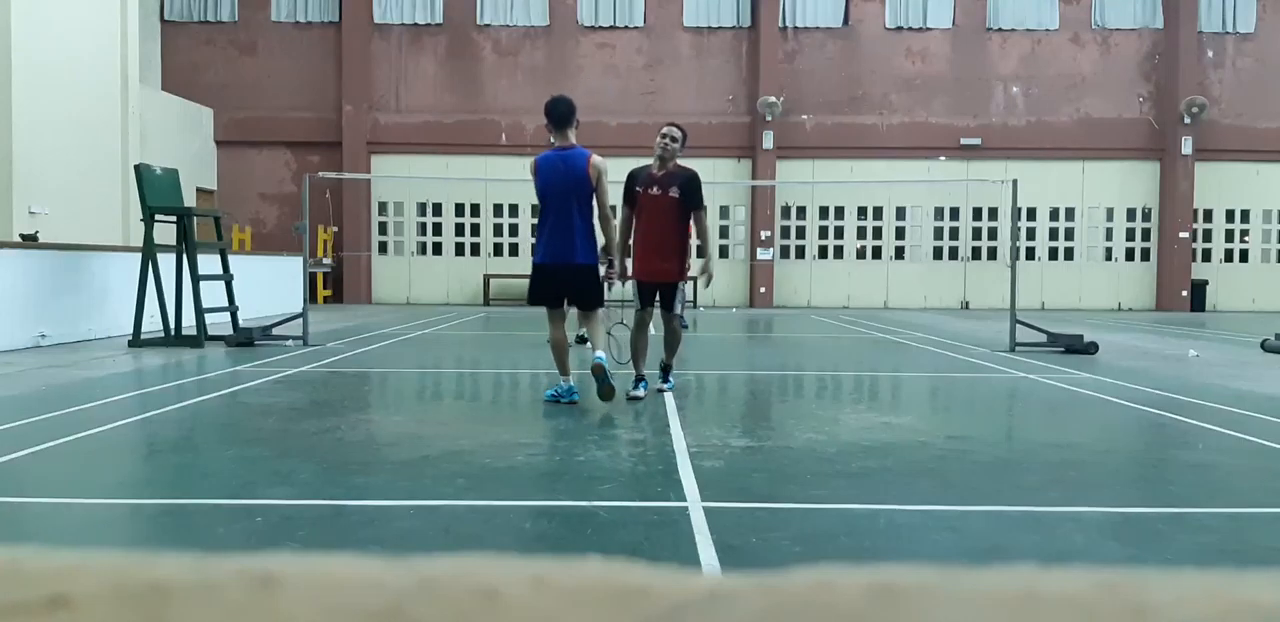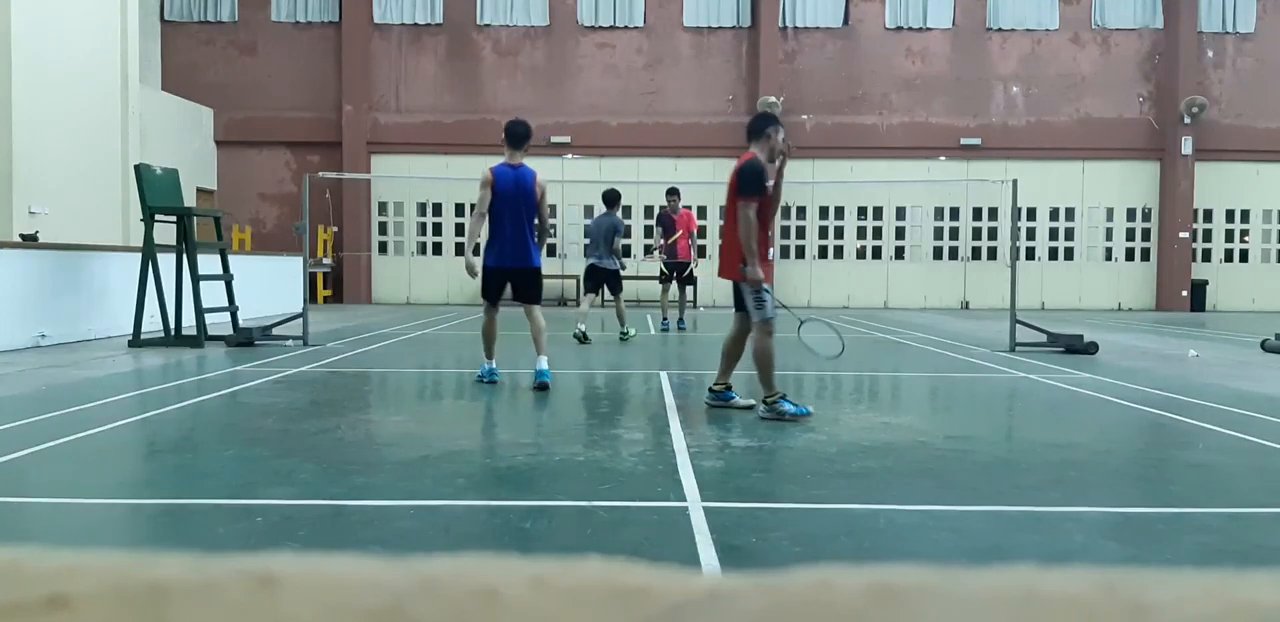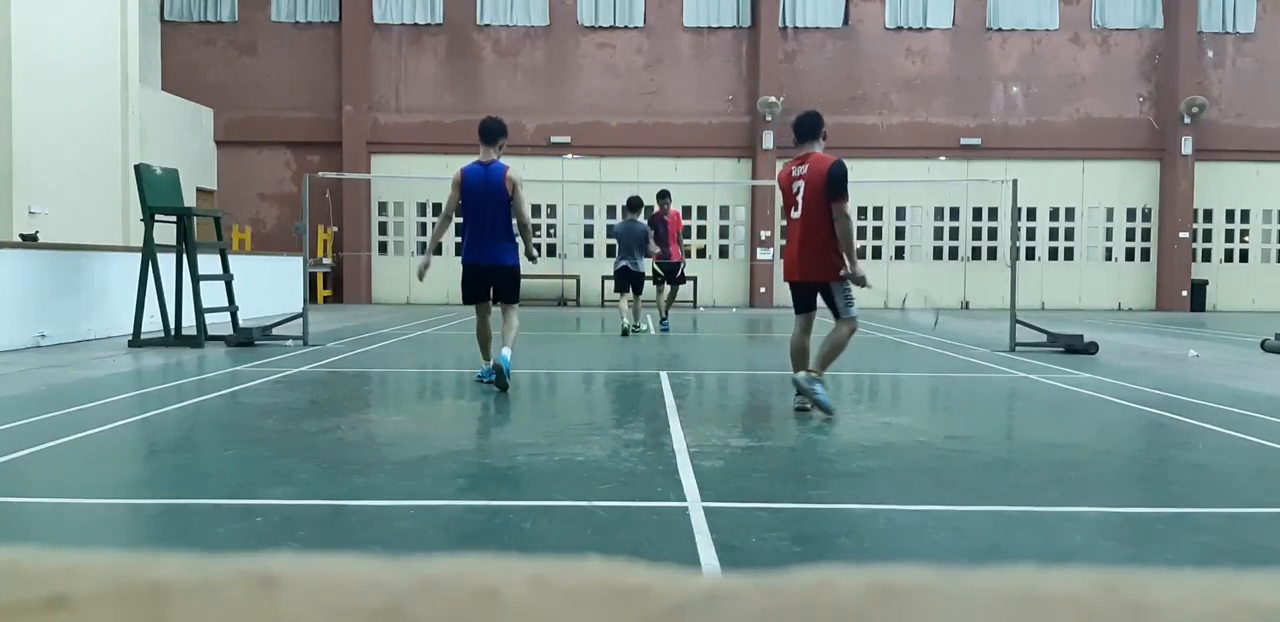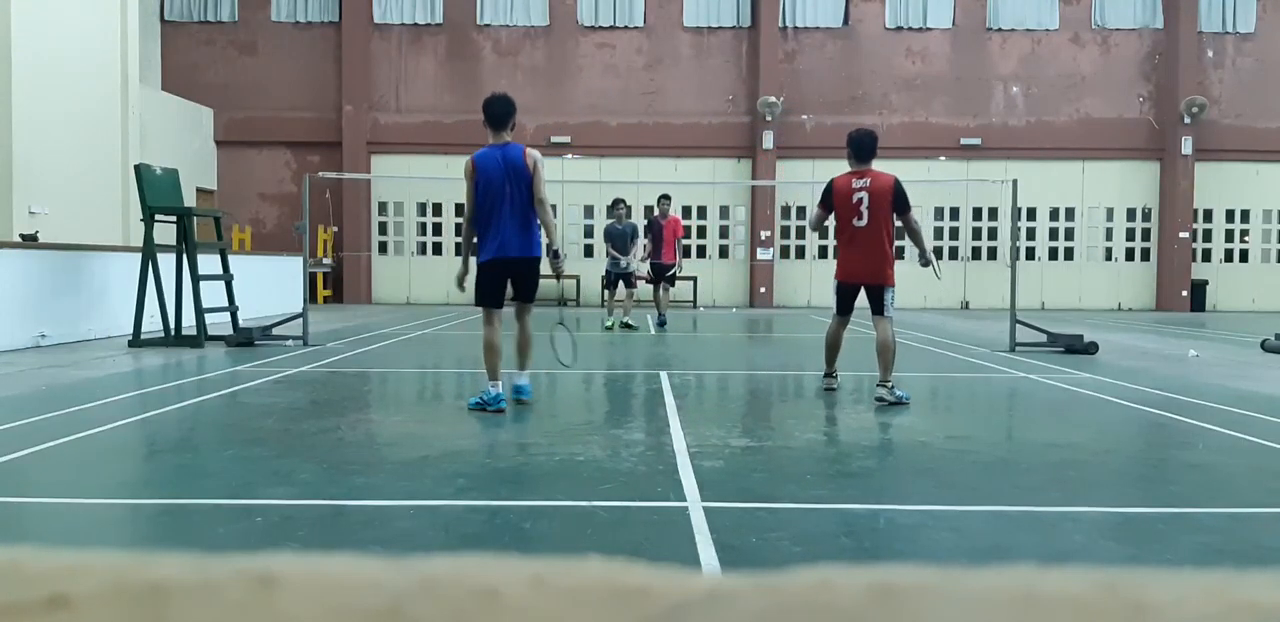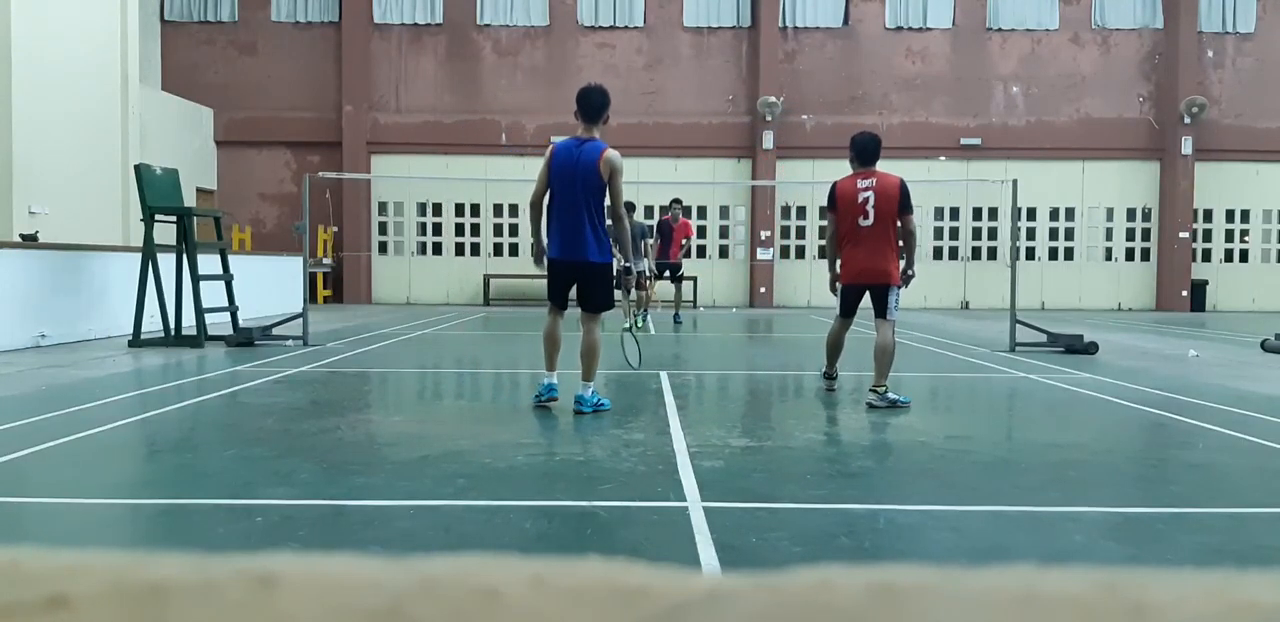
dt=1s
person 1, frame 1
left shoulder: (538, 164)
right shoulder: (594, 163)
right elbow: (605, 215)
right wrist: (612, 257)
left hip: (547, 257)
right hip: (584, 257)
left knee: (556, 319)
right knee: (591, 315)
left ankle: (566, 385)
right ankle: (599, 358)
person 1, frame 2
left shoulder: (491, 175)
right shoulder: (537, 181)
left elbow: (480, 214)
right elbow: (543, 225)
left wrist: (469, 252)
right wrist: (536, 252)
left hip: (496, 258)
right hip: (527, 260)
left knee: (491, 311)
right knee: (534, 312)
left ankle: (489, 367)
right ankle: (542, 366)
person 1, frame 3
left shoulder: (462, 175)
right shoulder: (510, 175)
left elbow: (447, 216)
right elbow: (523, 219)
left wrist: (428, 253)
right wrist: (530, 248)
left hip: (473, 258)
right hip: (505, 257)
left knee: (482, 312)
right knee: (510, 310)
left ankle: (487, 367)
right ankle: (504, 355)
person 1, frame 4
left shoulder: (474, 163)
right shoulder: (531, 157)
left elbow: (470, 217)
right elbow: (541, 202)
left wrist: (465, 261)
right wrist: (554, 246)
left hip: (492, 253)
right hip: (527, 252)
left knee: (491, 320)
right knee: (523, 316)
left ankle: (495, 391)
right ankle: (522, 381)
person 1, frame 5
left shoulder: (554, 152)
right shoulder: (610, 158)
left elbow: (536, 202)
right elbow: (618, 214)
left wrist: (538, 242)
right wrist: (628, 260)
left hip: (559, 252)
right hip: (595, 254)
left knee: (555, 313)
right knee: (591, 322)
left ankle: (549, 381)
right ankle: (586, 394)
person 2, frame 1
left shoulder: (688, 178)
right shoulder: (636, 176)
left elbow: (700, 220)
right elbow: (626, 219)
left wrist: (707, 258)
right wrist: (621, 258)
left hip: (673, 267)
right hip: (642, 266)
left knee: (672, 320)
right knee: (641, 319)
left ankle: (667, 368)
right ankle: (639, 378)
person 2, frame 2
left shoulder: (756, 168)
right shoulder: (753, 167)
left elbow: (767, 215)
right elbow: (746, 216)
left wrist: (780, 174)
right wrist: (752, 263)
left hip: (748, 264)
right hip: (749, 265)
left knee: (743, 325)
right knee: (765, 327)
left ankle: (720, 388)
right ankle: (772, 400)
person 2, frame 3
left shoulder: (785, 172)
right shoulder: (832, 166)
right elbow: (841, 218)
right wrist: (853, 262)
left hip: (795, 263)
right hip: (826, 263)
left knee: (803, 324)
right knee: (847, 323)
left ankle: (803, 392)
right ankle: (812, 375)
person 2, frame 4
left shoulder: (835, 185)
right shoulder: (891, 183)
left elbow: (815, 225)
right elbow: (910, 224)
left wrist: (817, 216)
right wrist: (923, 251)
left hip: (846, 269)
right hip: (879, 270)
left knee: (839, 321)
right knee: (883, 324)
left ankle: (829, 374)
right ankle: (885, 385)
person 2, frame 5
left shoulder: (839, 188)
right shoulder: (896, 184)
left elbow: (831, 233)
right elbow: (909, 230)
left wrist: (832, 270)
right wrist: (909, 265)
left hip: (851, 270)
right hip: (886, 271)
left knee: (842, 322)
right knee: (885, 327)
left ankle: (829, 375)
right ankle: (878, 390)
